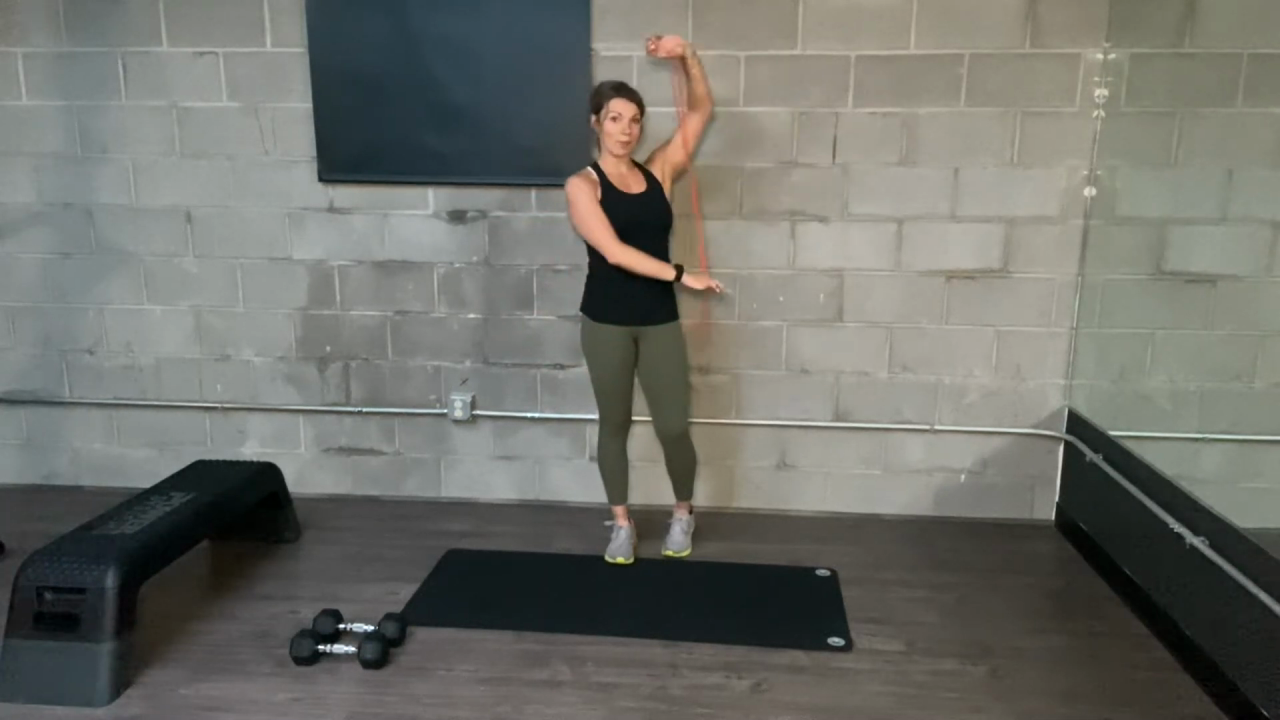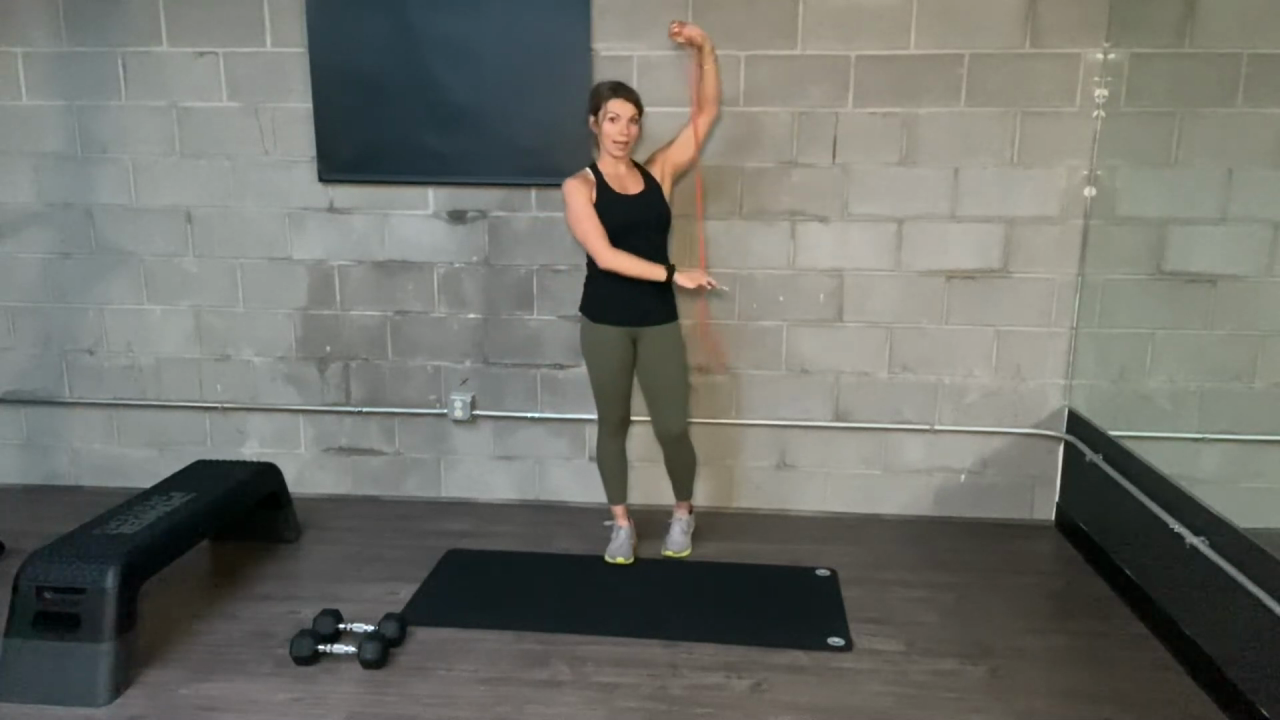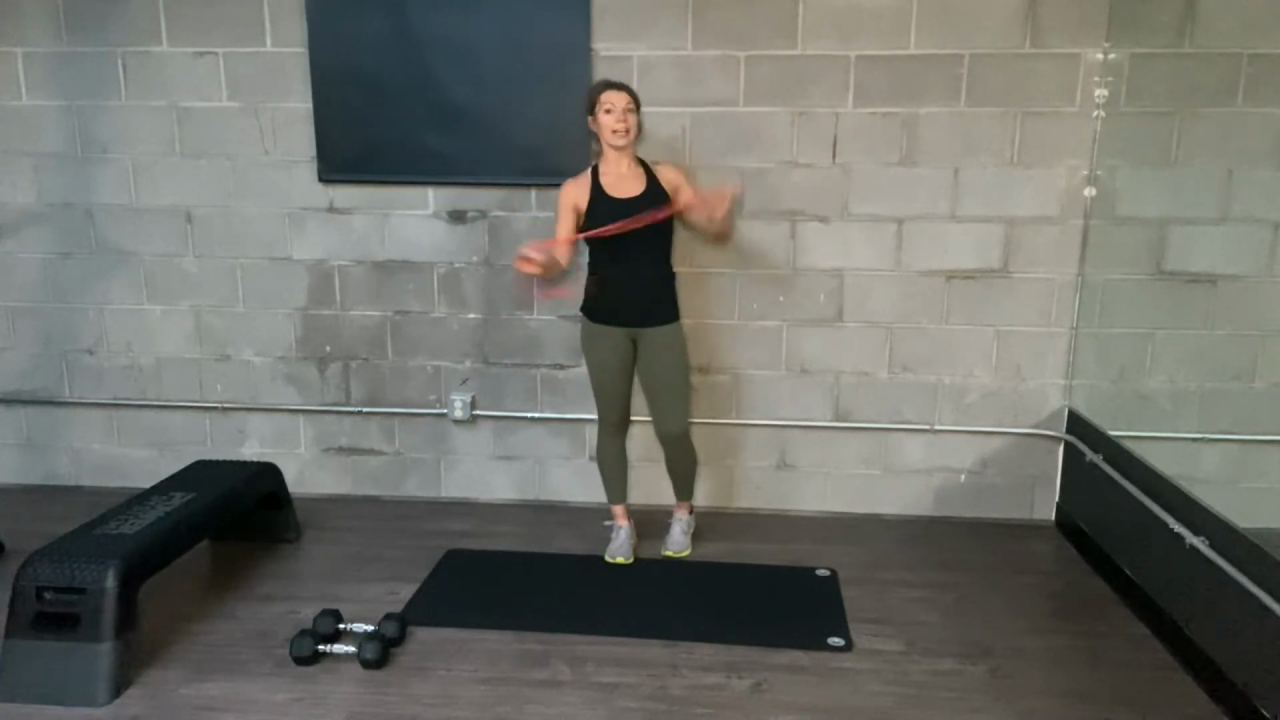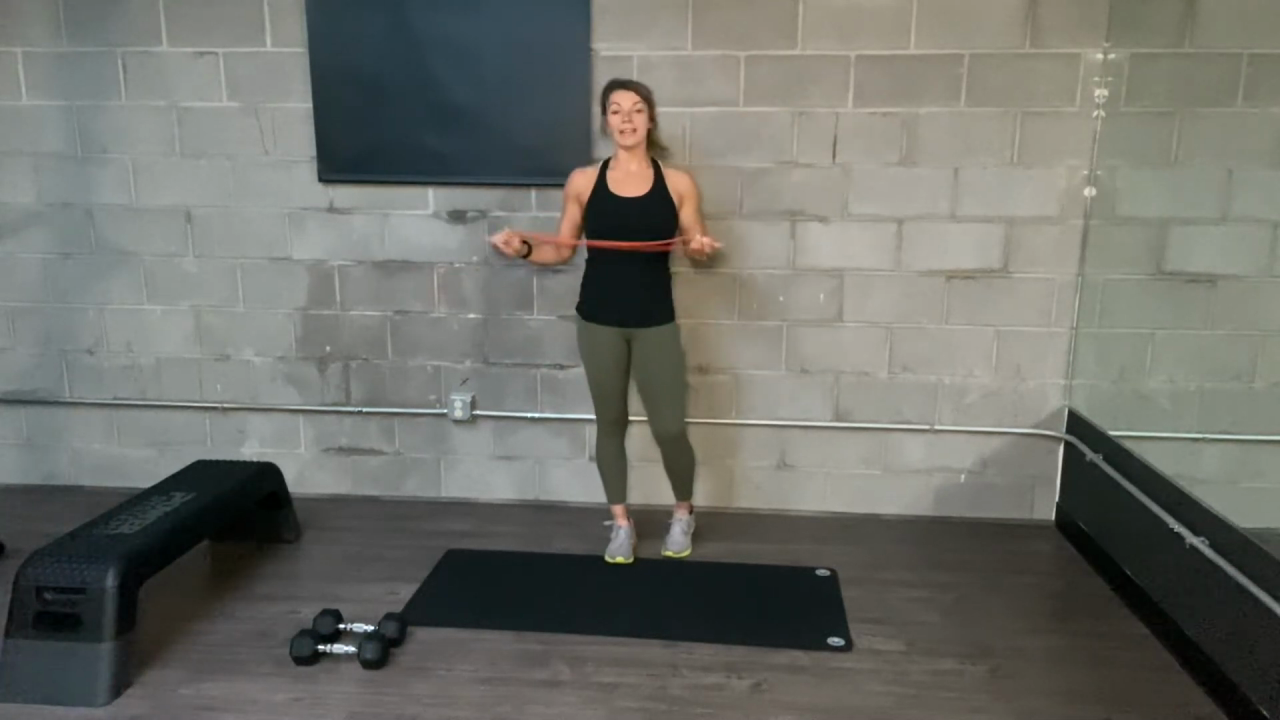
dt=0.4s
person 1, frame 1
left shoulder: (659, 171)
right shoulder: (582, 185)
left elbow: (700, 111)
right elbow: (614, 252)
left wrist: (686, 56)
right wrist: (681, 275)
left hip: (659, 320)
right hip: (606, 321)
left knee: (673, 427)
right knee: (614, 424)
left ankle: (682, 513)
right ankle: (622, 522)
person 1, frame 2
left shoulder: (658, 171)
right shoulder: (579, 186)
left elbow: (707, 111)
right elbow: (605, 256)
left wrist: (704, 49)
right wrist: (673, 274)
left hip: (658, 321)
right hip: (605, 322)
left knee: (673, 428)
right knee: (613, 424)
left ankle: (682, 514)
right ankle: (621, 523)
person 1, frame 3
left shoulder: (668, 179)
right shoulder: (578, 188)
left elbow: (716, 232)
right elbow: (560, 259)
left wrist: (720, 214)
right wrist: (539, 261)
left hip: (660, 321)
right hip: (603, 323)
left knee: (674, 430)
right knee: (612, 424)
left ankle: (683, 514)
right ankle: (620, 522)
person 1, frame 4
left shoulder: (678, 183)
right shoulder: (583, 181)
left elbow: (695, 244)
right elbow: (563, 249)
left wrist: (700, 247)
right wrist: (523, 248)
left hip: (655, 322)
right hip: (599, 320)
left knee: (670, 428)
right knee: (610, 424)
left ankle: (683, 513)
right ankle: (621, 523)
